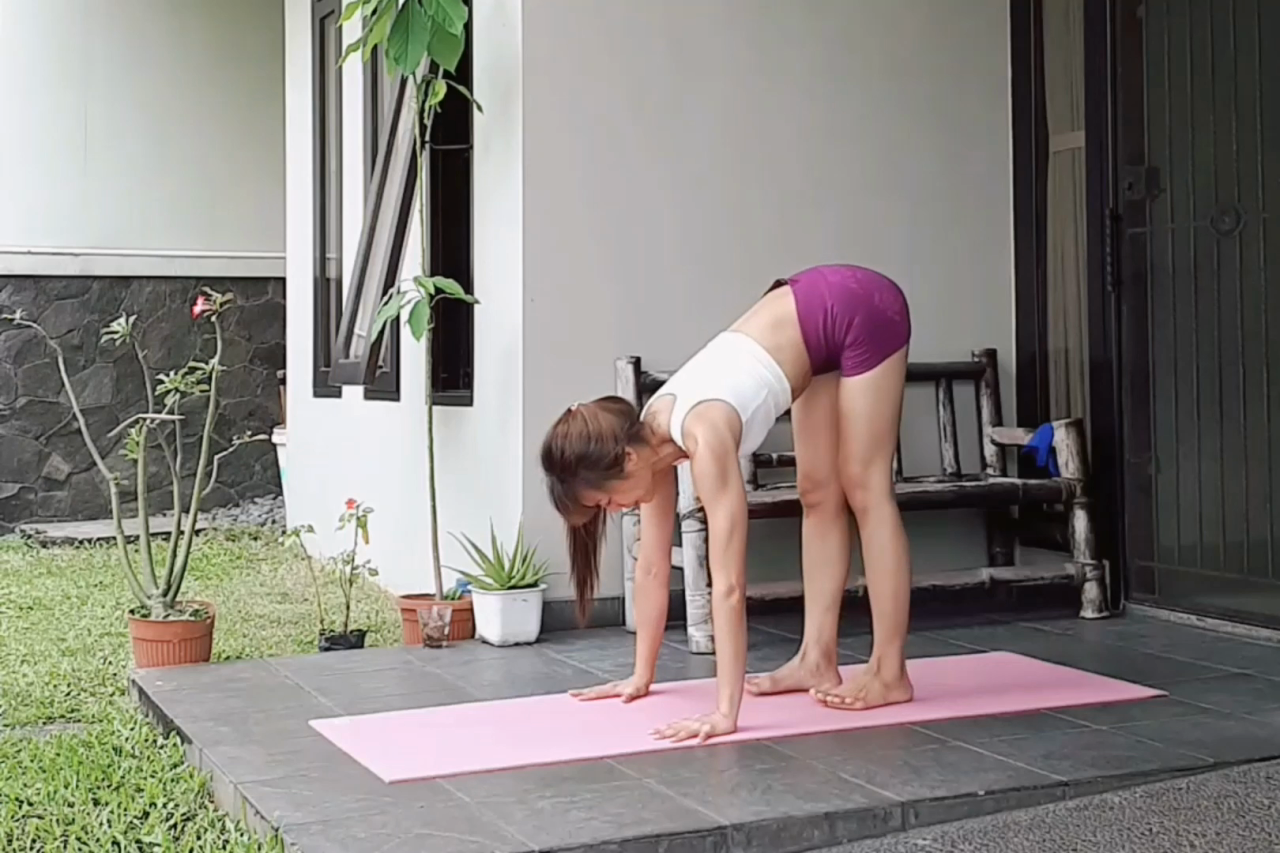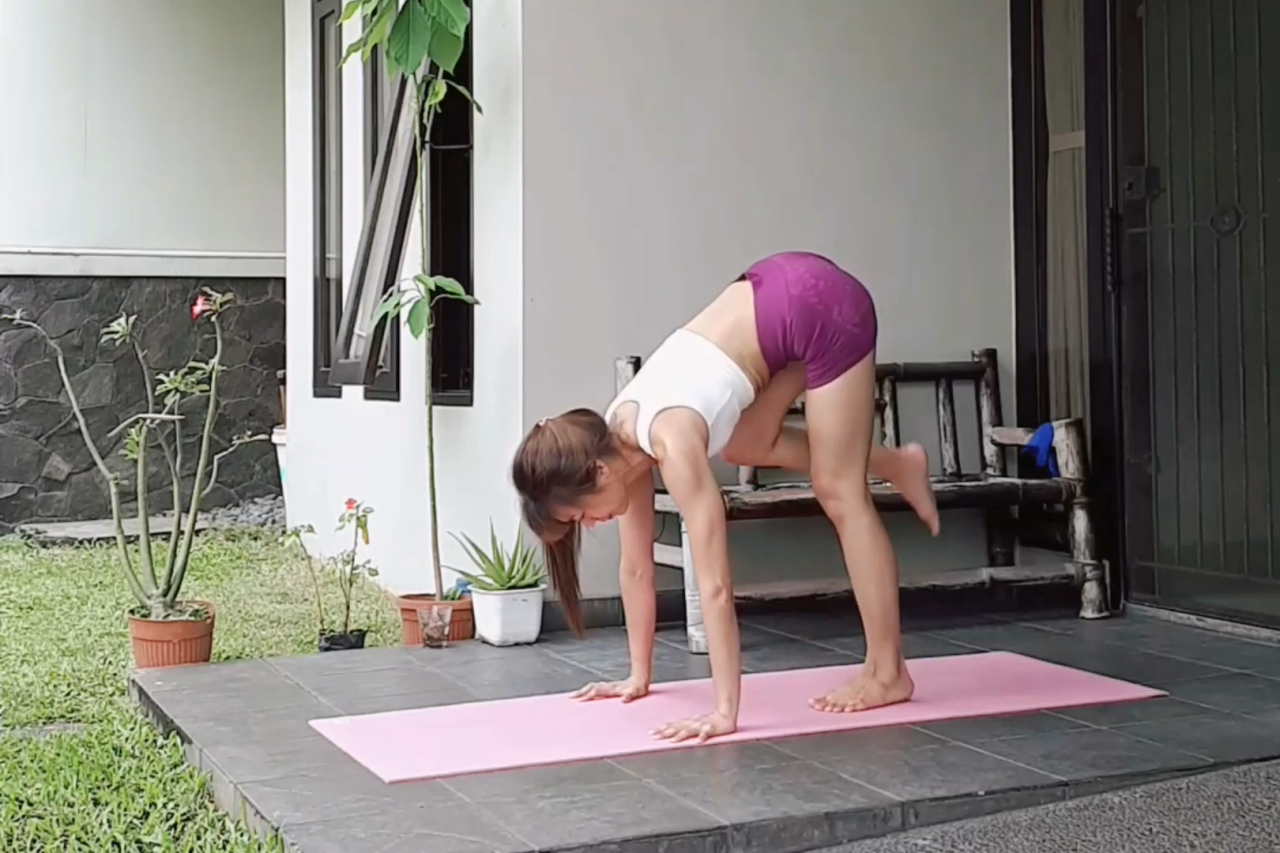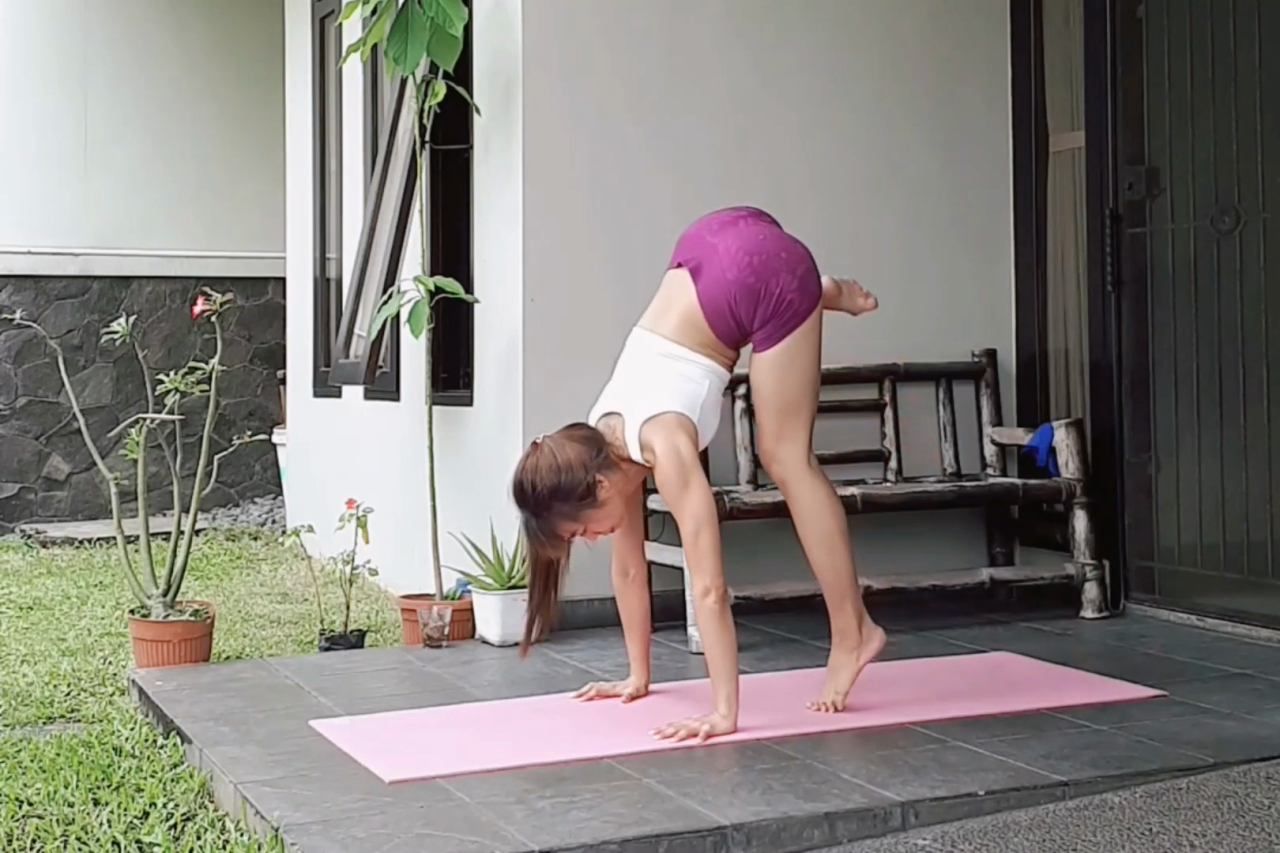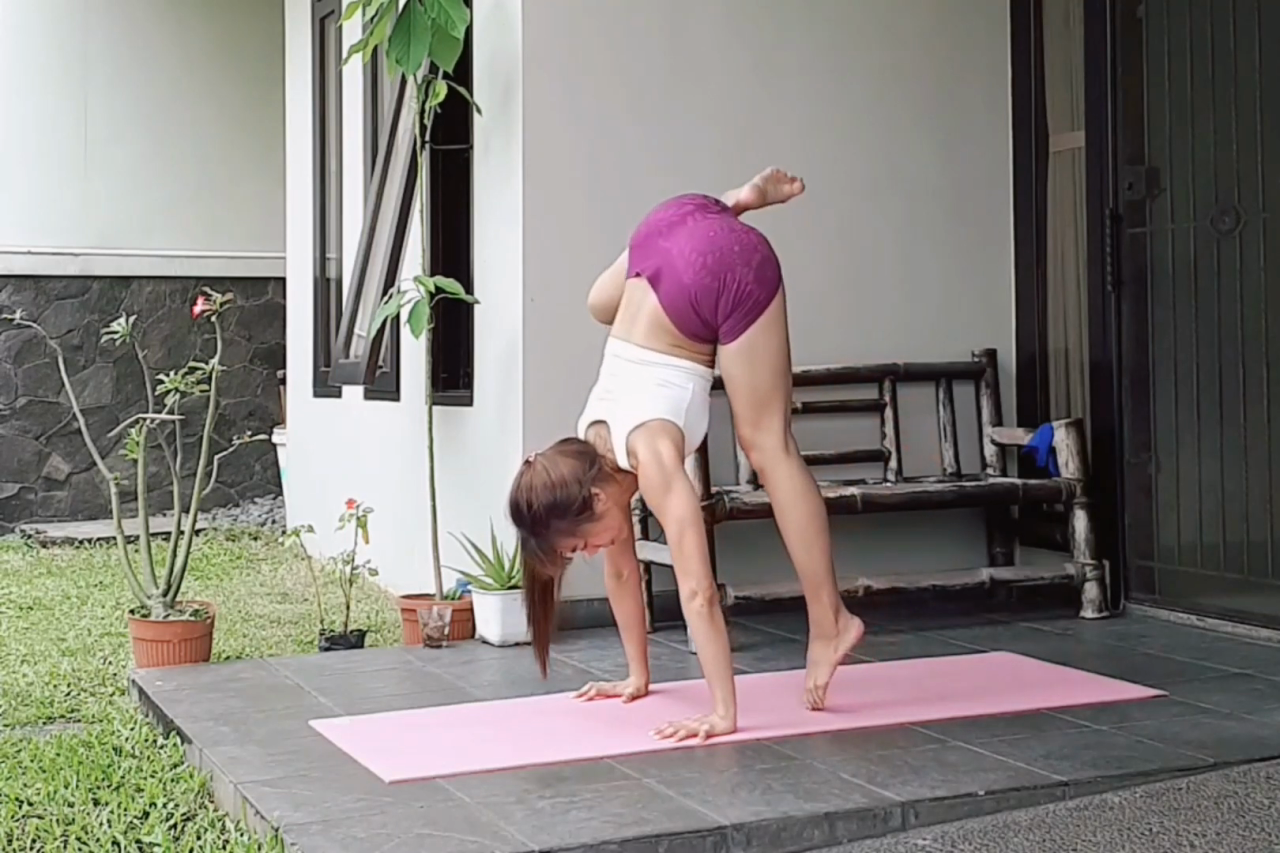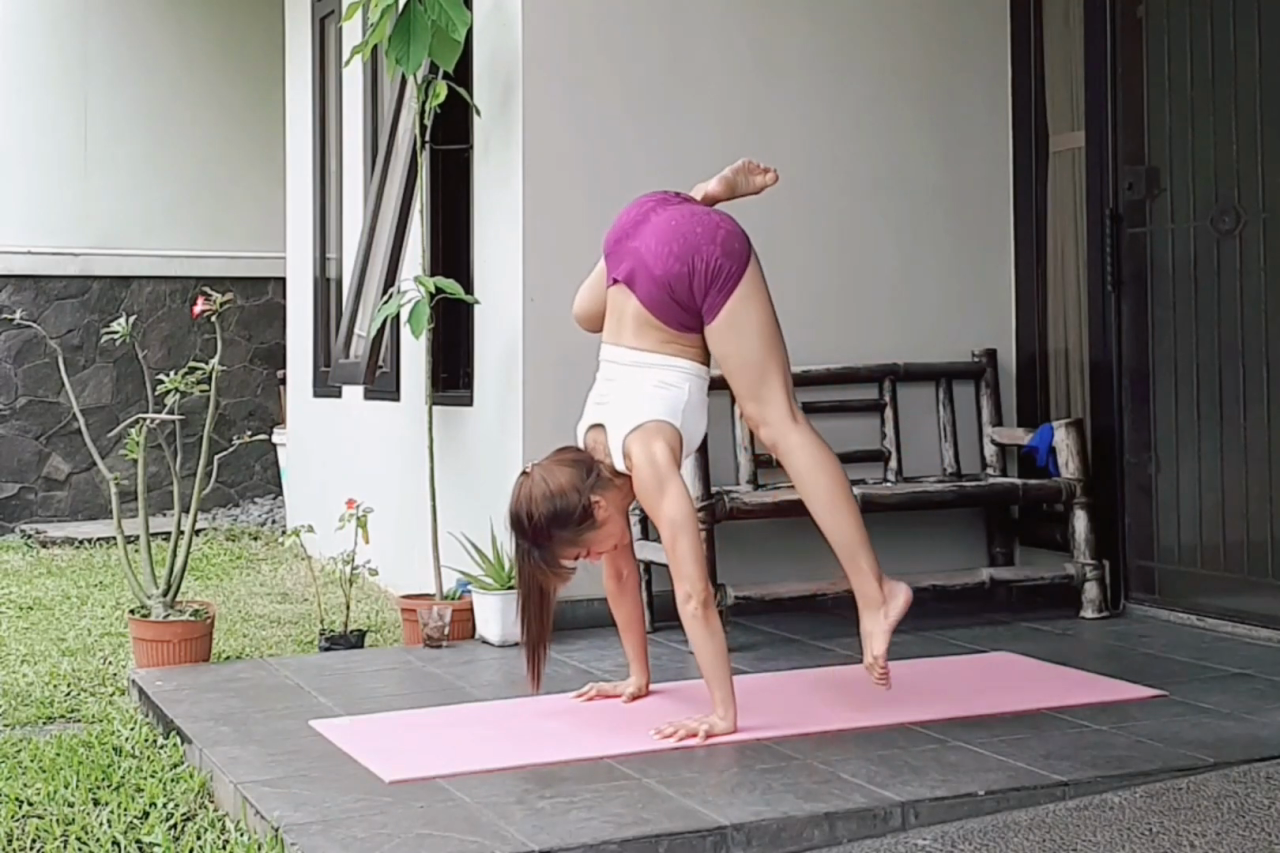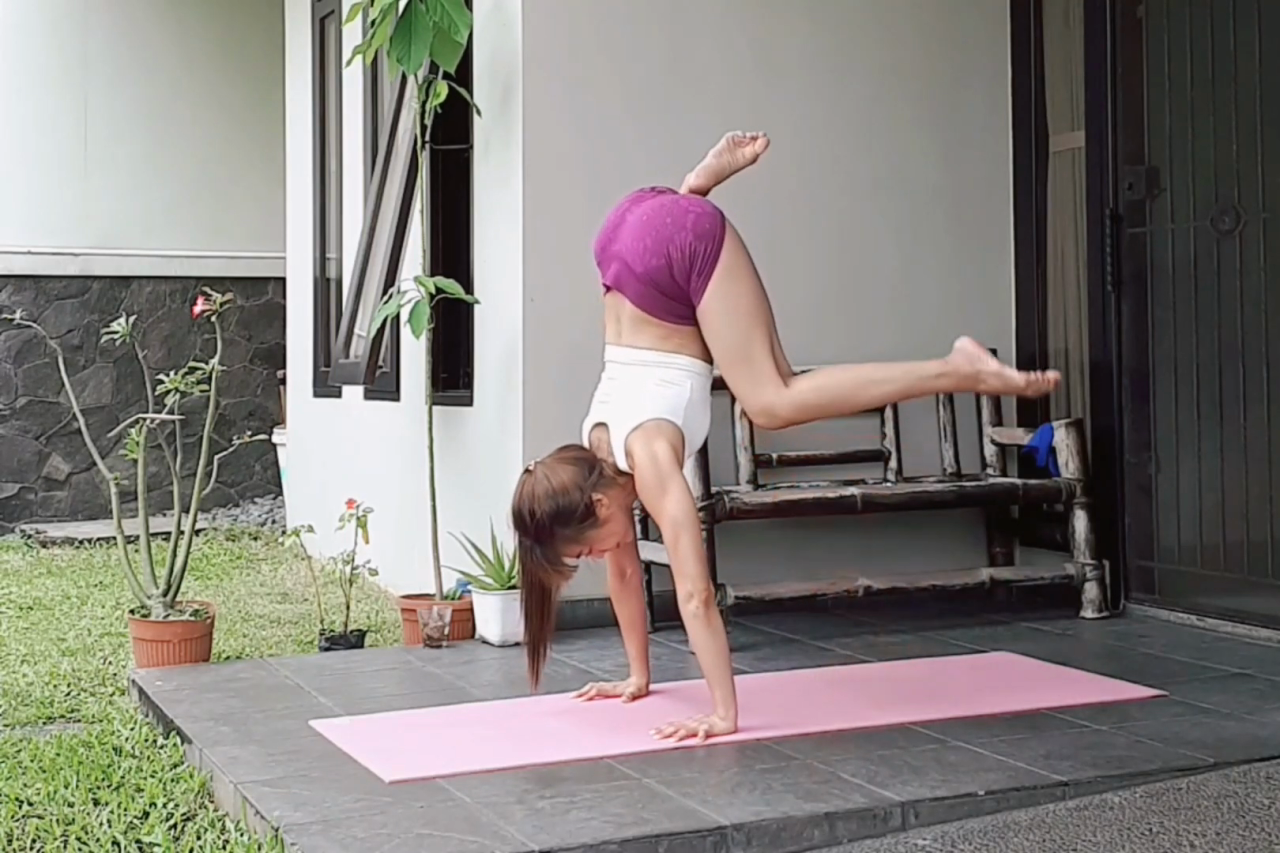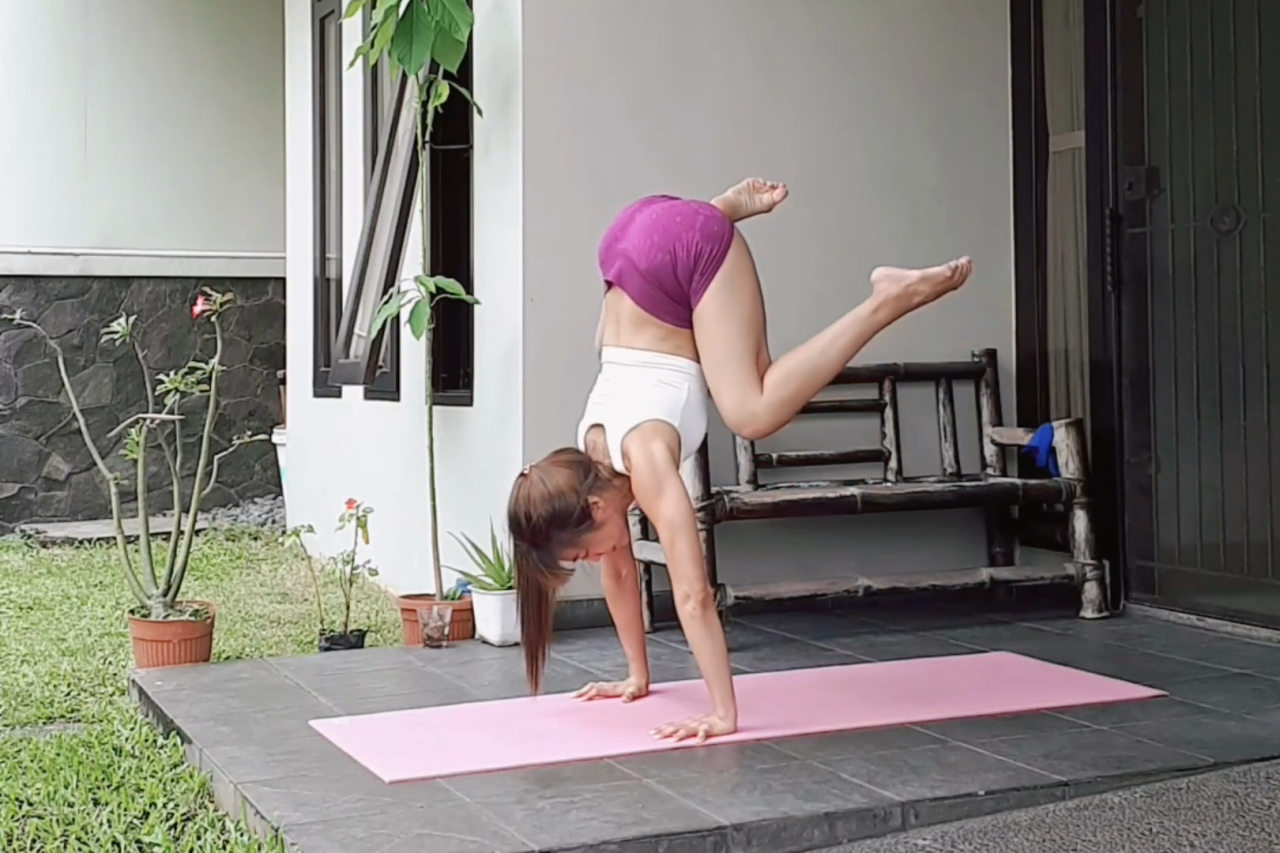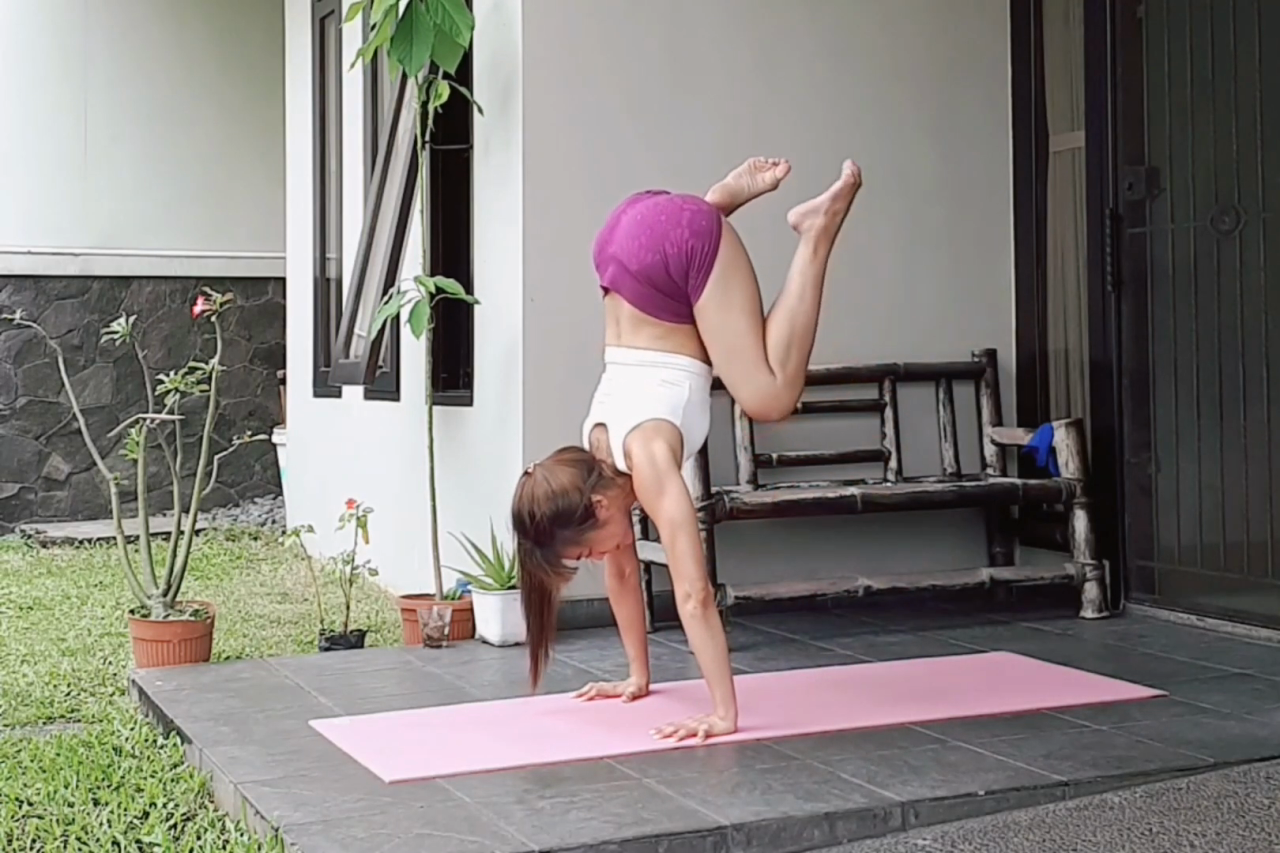
dt=0.5s
person 1, frame 1
left shoulder: (701, 435)
right shoulder: (653, 434)
left elbow: (728, 584)
right elbow: (652, 566)
left wrist: (726, 712)
right wrist: (640, 676)
left hip: (861, 308)
right hip: (815, 312)
left knee: (865, 489)
right knee: (817, 491)
left ankle: (890, 674)
right ankle: (818, 659)
person 1, frame 2
left shoulder: (669, 440)
right shoulder: (619, 438)
left elbow: (714, 586)
right elbow: (636, 567)
left wrist: (726, 711)
right wrist: (638, 675)
left hip: (823, 307)
right hip: (779, 293)
left knee: (838, 491)
right knee: (745, 446)
right ankle: (897, 466)
person 1, frame 3
left shoulder: (660, 443)
right shoulder: (604, 444)
left elbow: (708, 587)
right elbow: (628, 568)
left wrist: (725, 712)
right wrist: (638, 676)
left hip: (764, 267)
left knee: (786, 460)
left ankle: (853, 633)
right ankle: (817, 292)
person 1, frame 4
left shoulder: (647, 453)
right shoulder: (595, 451)
left elbow: (698, 591)
right elbow: (622, 570)
left wrist: (723, 713)
right wrist: (637, 676)
left hip: (727, 266)
left knee: (768, 449)
right knee: (601, 306)
left ankle: (830, 624)
person 1, frame 5
left shoulder: (643, 457)
right shoulder: (591, 456)
left elbow: (695, 595)
right elbow: (621, 572)
left wrist: (723, 713)
right wrist: (637, 677)
left hip: (702, 252)
left knee: (777, 423)
right knee: (587, 315)
person 1, frame 6
left shoulder: (647, 455)
right shoulder: (599, 451)
left elbow: (695, 594)
right elbow: (623, 572)
left wrist: (724, 711)
right wrist: (637, 676)
left ankle: (957, 371)
person 1, frame 7
left shoulder: (643, 456)
right shoulder: (594, 453)
left elbow: (693, 596)
right elbow: (620, 573)
left wrist: (724, 713)
right wrist: (637, 678)
left ankle: (892, 296)
right ankle: (725, 208)
person 1, frame 8
left shoulder: (645, 457)
right shoulder: (599, 456)
left elbow: (694, 595)
right elbow: (623, 574)
left wrist: (725, 713)
right wrist: (638, 677)
left ankle: (819, 230)
right ankle: (720, 201)
